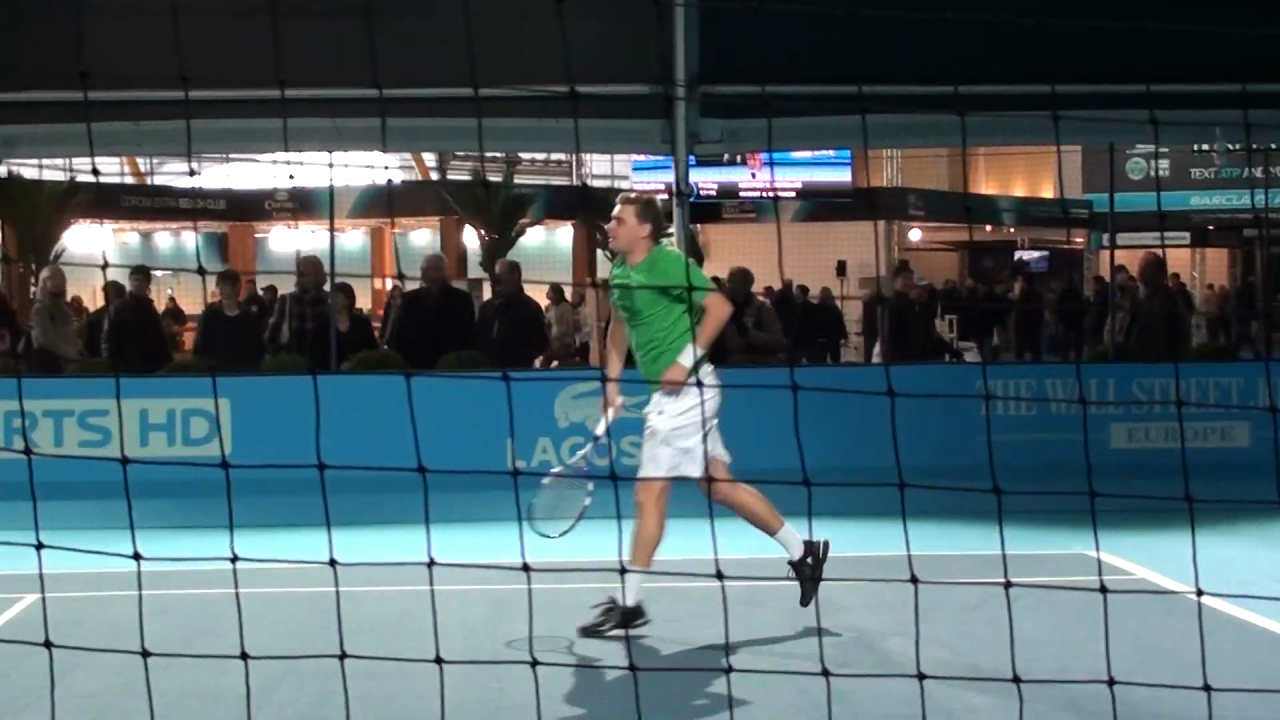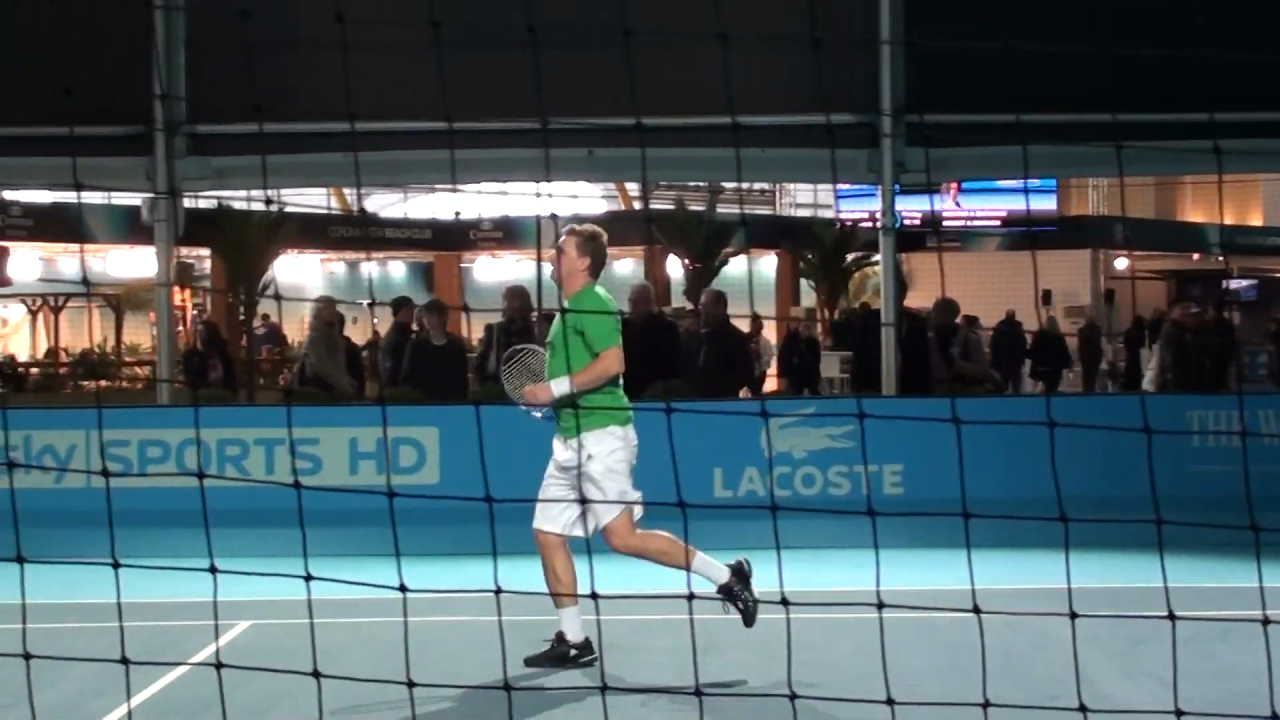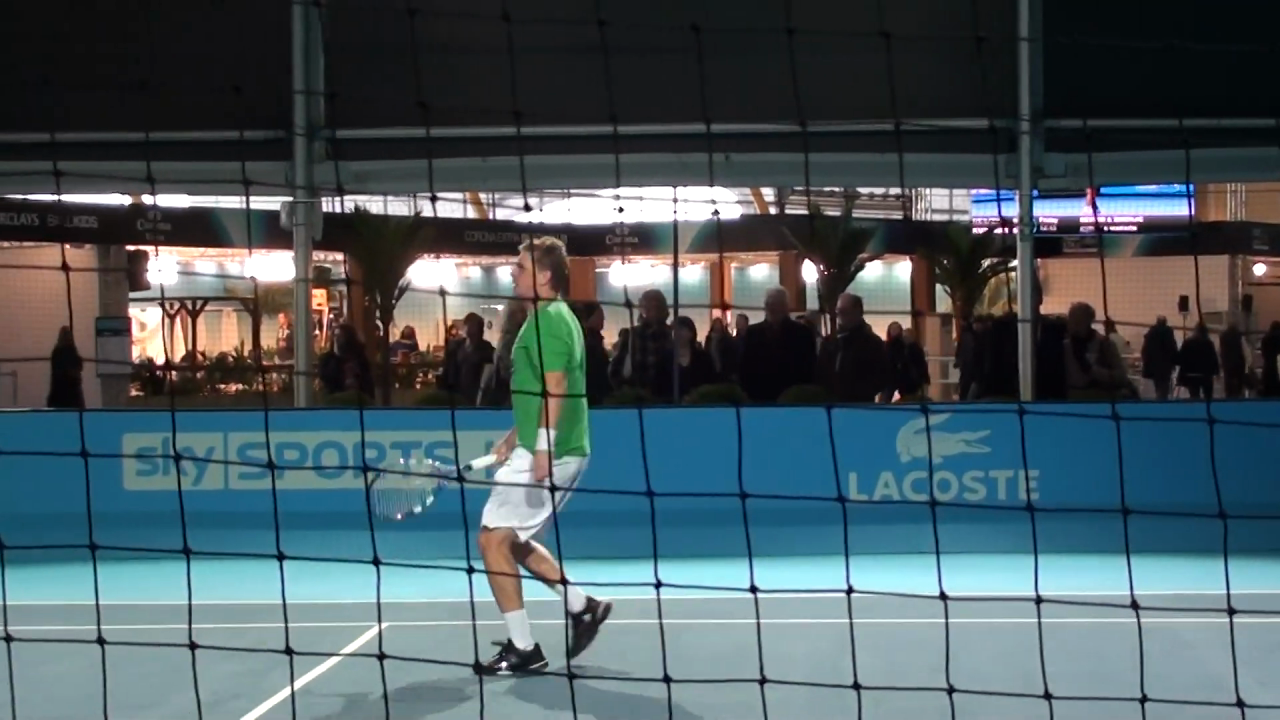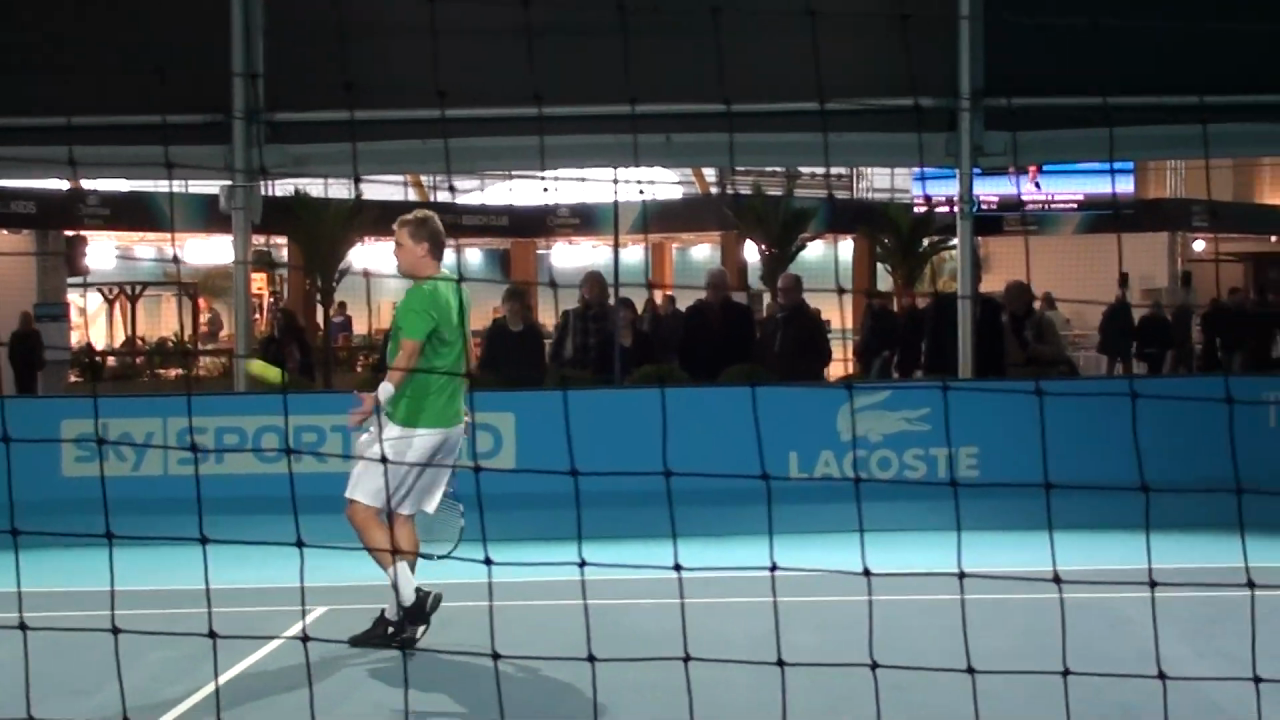
dt=0.5s
person 1, frame 1
left shoulder: (669, 264)
right shoulder: (620, 272)
left elbow: (720, 308)
right elbow: (620, 327)
left wrist: (686, 359)
right wrist: (612, 379)
left hip: (685, 391)
right hip: (671, 395)
left knee: (649, 492)
right knee: (721, 486)
left ankle: (630, 603)
right ankle: (802, 550)
person 1, frame 2
left shoulder: (592, 303)
right shoulder: (572, 308)
left elbow: (612, 363)
left wrist: (556, 388)
left hip: (600, 437)
right hip: (572, 440)
left knee: (620, 535)
right knee: (548, 535)
left ankle: (726, 577)
right ankle: (573, 641)
person 1, frame 3
left shoulder: (545, 319)
right shoulder: (552, 319)
left elbow: (556, 387)
left wrist: (541, 448)
right wrist: (516, 436)
left hip: (547, 452)
right hip: (554, 451)
left knee: (492, 538)
right knee: (516, 541)
left ankle: (523, 648)
right ankle: (581, 607)
person 1, frame 4
left shoulder: (421, 295)
right shoulder: (452, 290)
left elbow: (407, 355)
right elbow: (462, 358)
left wrist: (376, 398)
right wrist: (448, 406)
left hip: (410, 424)
right hip: (445, 422)
left knee: (361, 508)
right knee: (401, 517)
left ankle: (409, 596)
right ankle: (396, 619)
